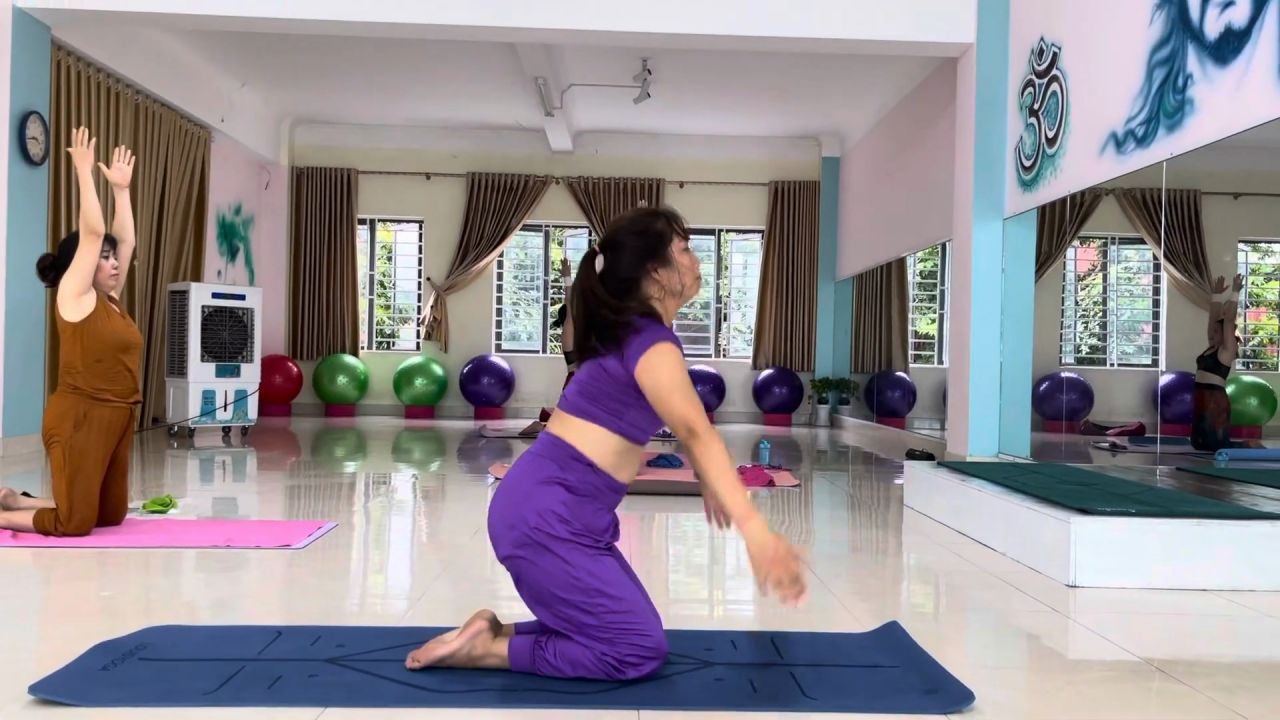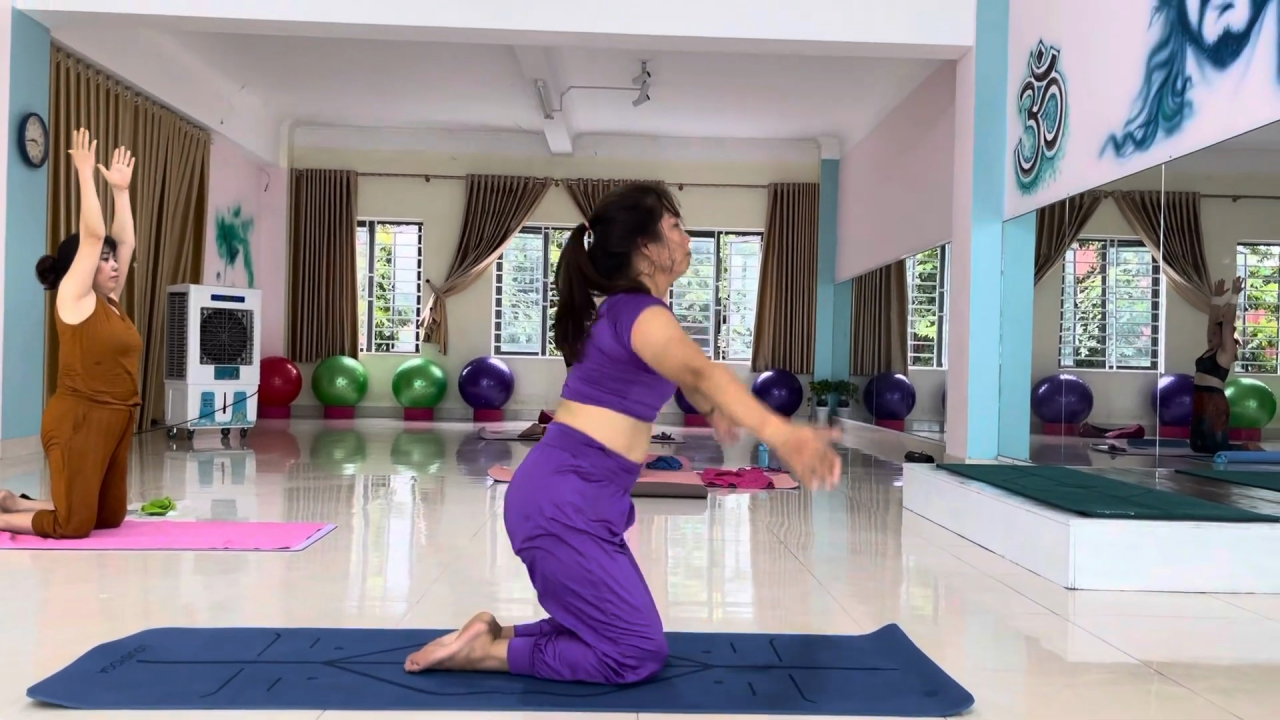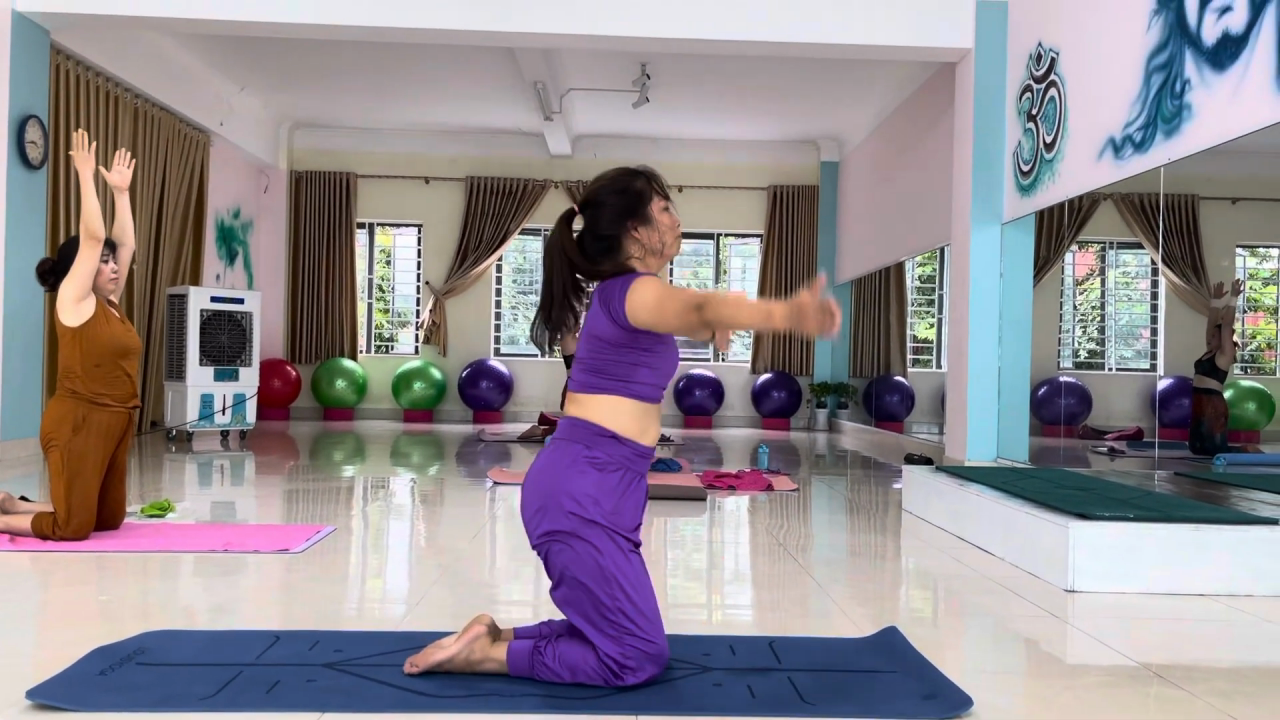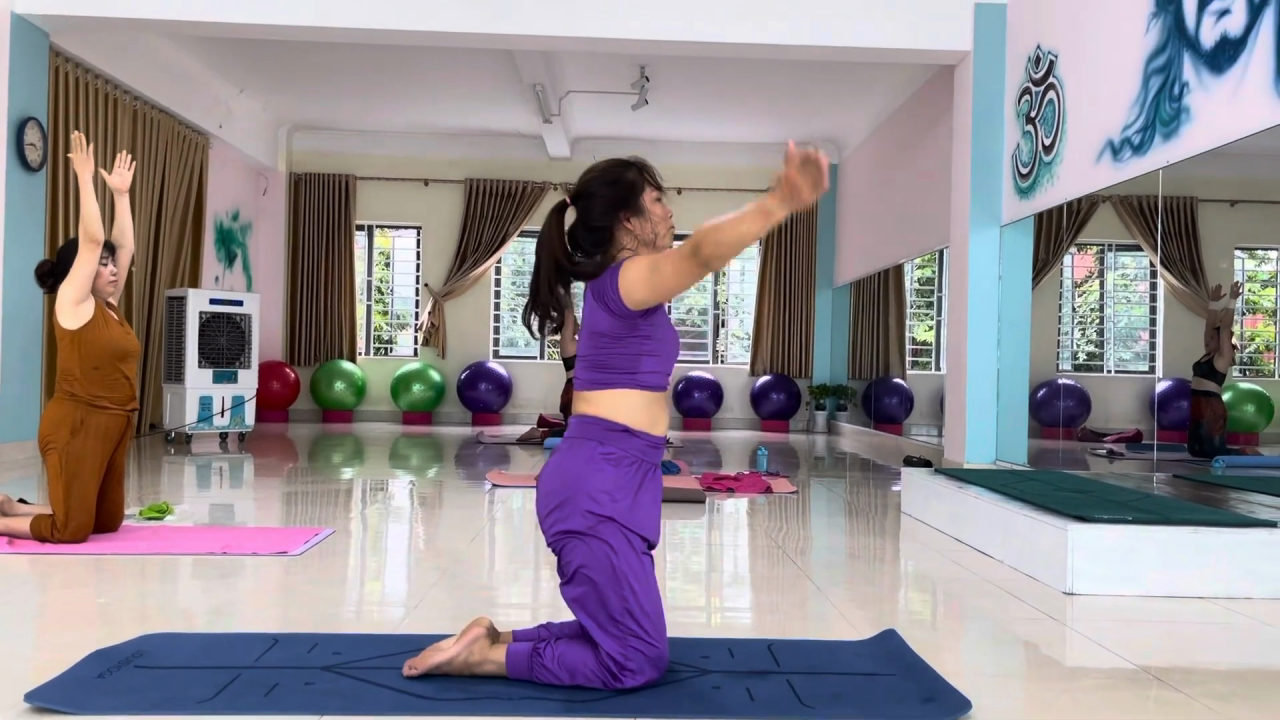
dt=0.1s
person 1, frame 1
left shoulder: (628, 331)
right shoulder: (650, 340)
left elbow: (678, 421)
right elbow: (698, 436)
left wrist: (714, 489)
right wrist: (756, 533)
left hip: (554, 510)
right hip: (545, 515)
left knee: (621, 638)
right knee: (640, 653)
left ankle: (493, 636)
right ankle: (487, 650)
person 1, frame 2
left shoulder: (625, 307)
right shoulder: (639, 310)
left elbow: (682, 374)
right elbow: (701, 373)
left wrist: (716, 407)
right wrist: (778, 431)
left hip: (567, 499)
right hip: (563, 504)
left knee: (623, 638)
right knee: (639, 655)
left ankle: (495, 636)
right ankle: (486, 652)
person 1, frame 3
left shoulder: (623, 291)
right shoulder: (630, 293)
left elbow: (691, 314)
right elbow: (700, 309)
left wrist: (716, 328)
right wrist: (784, 314)
left hip: (586, 486)
right hip: (581, 492)
left knee: (621, 640)
right knee: (637, 661)
left ankle: (497, 638)
right ankle: (485, 653)
person 1, frame 4
left shoulder: (618, 281)
right shoulder: (623, 279)
left elbow: (691, 259)
right elbow: (699, 253)
right wrist: (779, 202)
left hip: (604, 483)
right hip: (601, 487)
left knee: (621, 640)
right knee: (637, 662)
left ankle: (494, 640)
right ankle: (483, 656)
person 2, frame 1
left shoulder: (109, 299)
right shoulder: (75, 296)
left elbow: (126, 240)
right elbow: (92, 232)
left wrist: (121, 188)
right wrist: (84, 171)
left hip: (115, 419)
right hip: (78, 418)
left knee: (111, 515)
right knee: (75, 522)
person 2, frame 2
left shoulder: (108, 301)
right shoulder: (74, 299)
left elbow: (126, 241)
right elbow: (92, 235)
left wrist: (121, 189)
right wrist: (85, 173)
left hip: (114, 421)
right hip: (77, 421)
left knee: (110, 517)
right knee: (74, 525)
person 2, frame 3
left shoulder: (109, 304)
right shoulder: (74, 301)
left elbow: (126, 244)
right elbow: (92, 237)
left wrist: (120, 191)
right wrist: (86, 175)
left hip: (114, 424)
right hip: (77, 423)
left knee: (109, 520)
right knee: (73, 527)
person 2, frame 4
left shoulder: (107, 305)
right shoulder: (73, 304)
left elbow: (125, 246)
right elbow: (91, 240)
left wrist: (121, 193)
right wrist: (85, 177)
left hip: (112, 426)
right hip: (75, 425)
left knee: (107, 522)
right knee: (72, 529)
